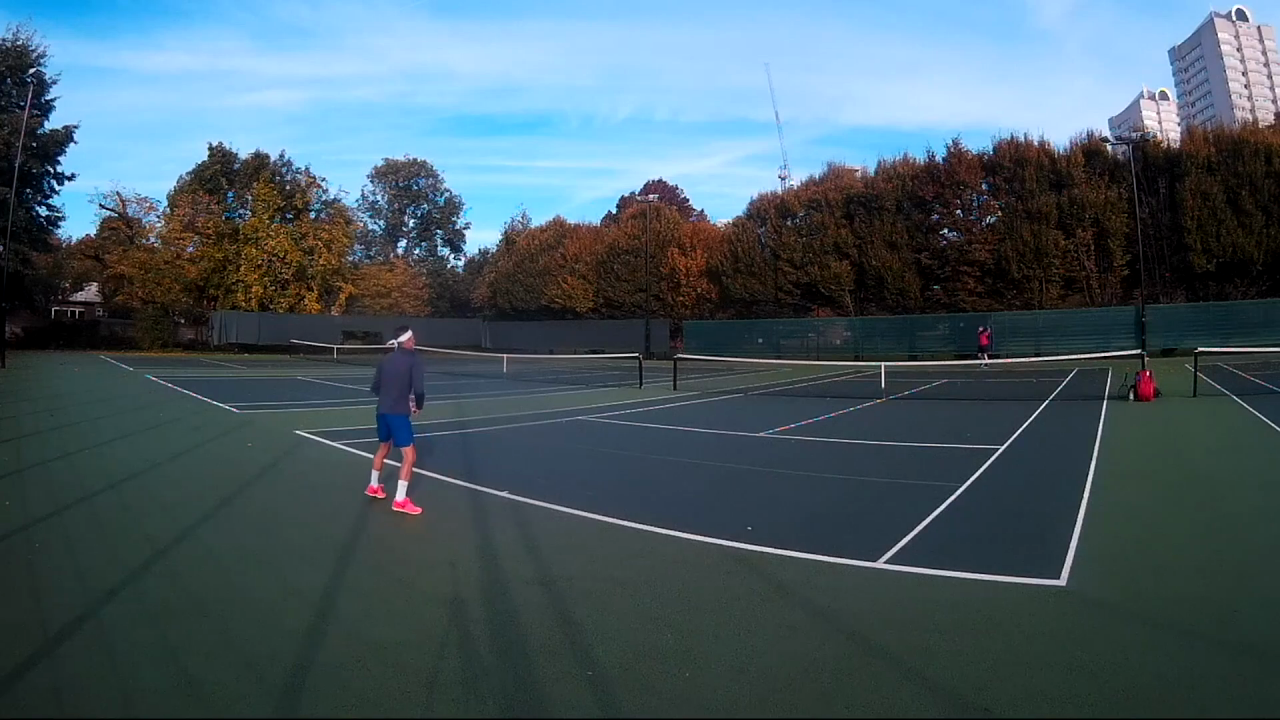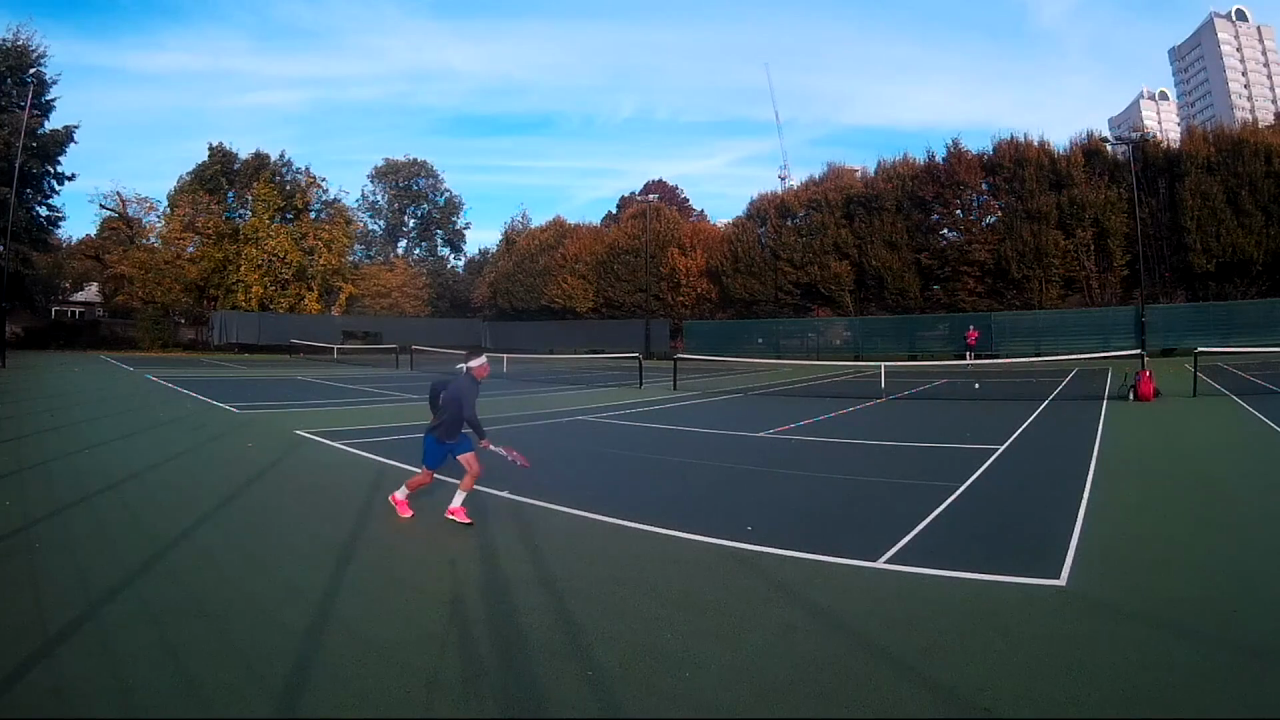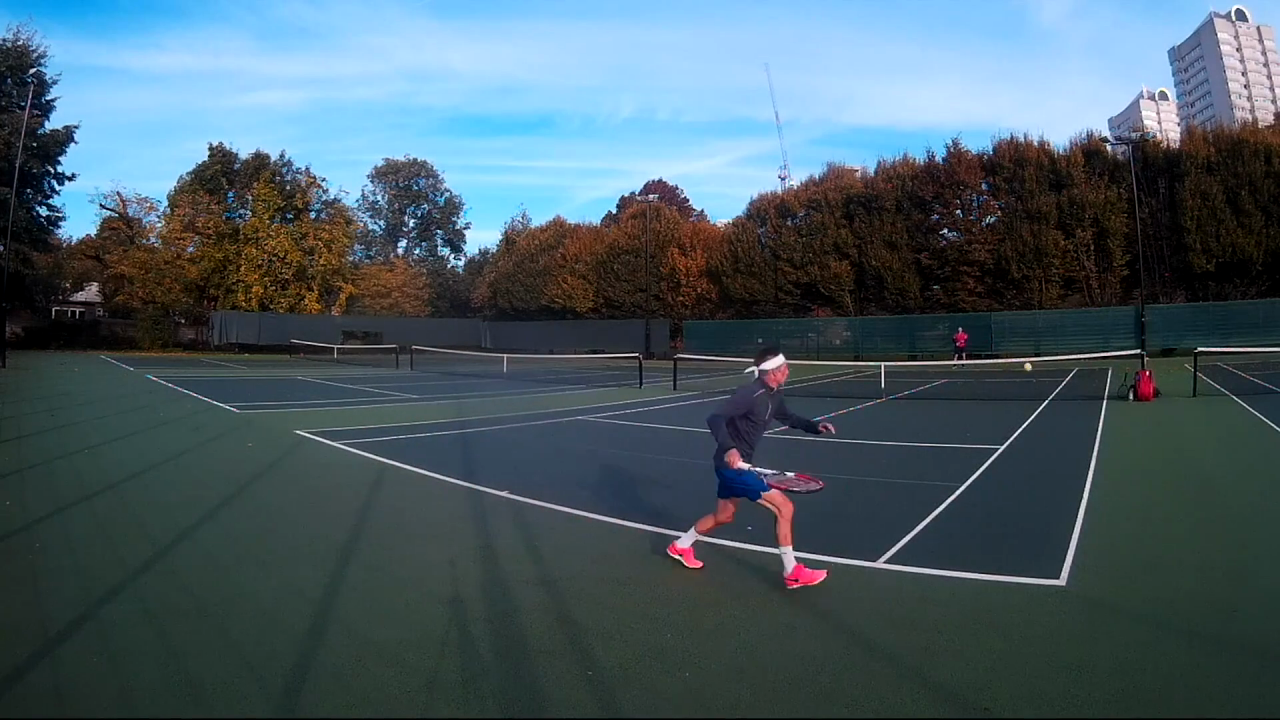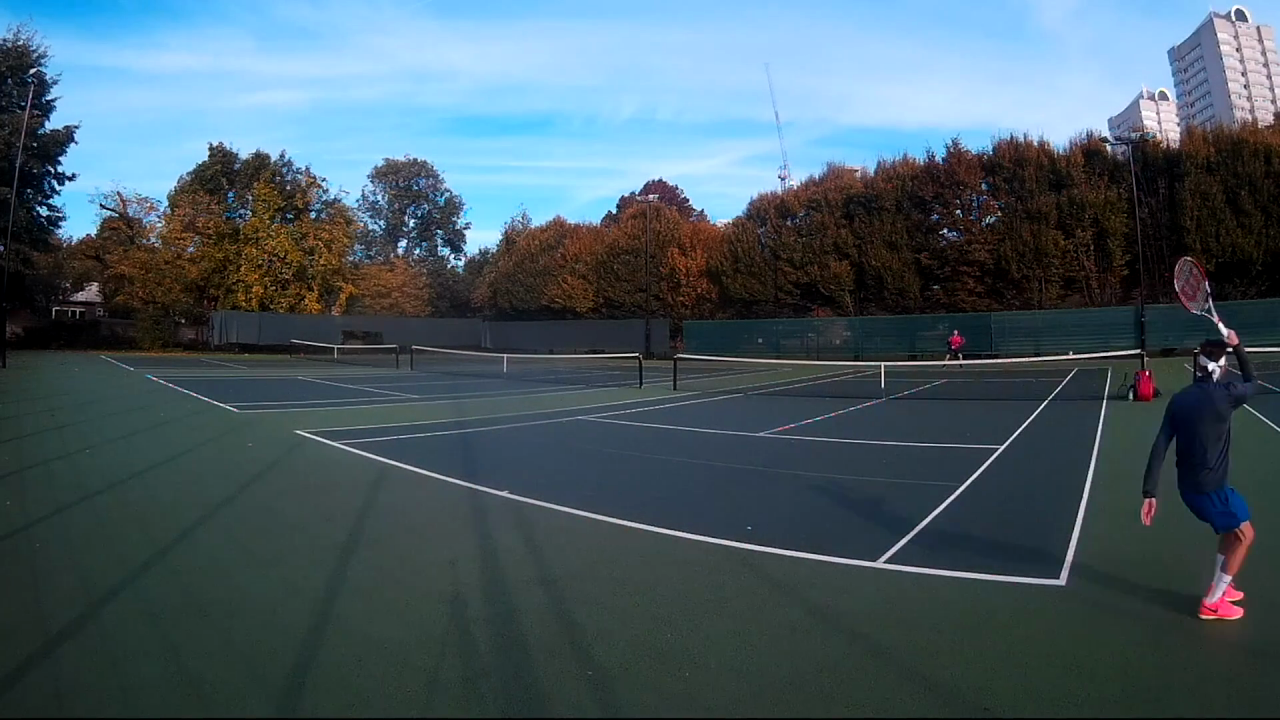
dt=0.7s
person 1, frame 1
left shoulder: (386, 360)
right shoulder: (413, 359)
left elbow: (374, 388)
right elbow: (419, 389)
right wrist: (418, 405)
left hip: (382, 411)
right hip: (398, 414)
left knee: (383, 448)
right knee: (409, 456)
left ankle: (373, 486)
right ankle: (400, 500)
person 1, frame 2
left shoulder: (464, 381)
right shoulder: (467, 386)
left elbow: (435, 386)
right elbow: (469, 416)
left wrist: (436, 413)
right wrist: (482, 436)
left hip: (455, 435)
right hip: (438, 437)
left knee: (475, 470)
right knee: (427, 477)
left ankle: (454, 508)
right ankle: (398, 497)
person 1, frame 3
left shoulder: (772, 394)
right shoulder: (749, 394)
left elbow: (790, 418)
right elbow: (714, 419)
left wrist: (817, 427)
right wrist: (728, 448)
left hip: (740, 465)
right hip: (732, 466)
left knee: (724, 515)
right knee: (785, 509)
left ankle: (680, 547)
right ankle: (792, 572)
person 1, frame 4
left shoulder: (1178, 401)
right shoulder: (1227, 394)
left elbow: (1159, 449)
right elbow: (1253, 385)
left wrist: (1149, 493)
right wrist: (1238, 348)
left hip: (1189, 486)
right hip: (1211, 488)
left knee: (1230, 528)
right knee: (1243, 537)
left ankle: (1220, 585)
right ankle: (1212, 603)
